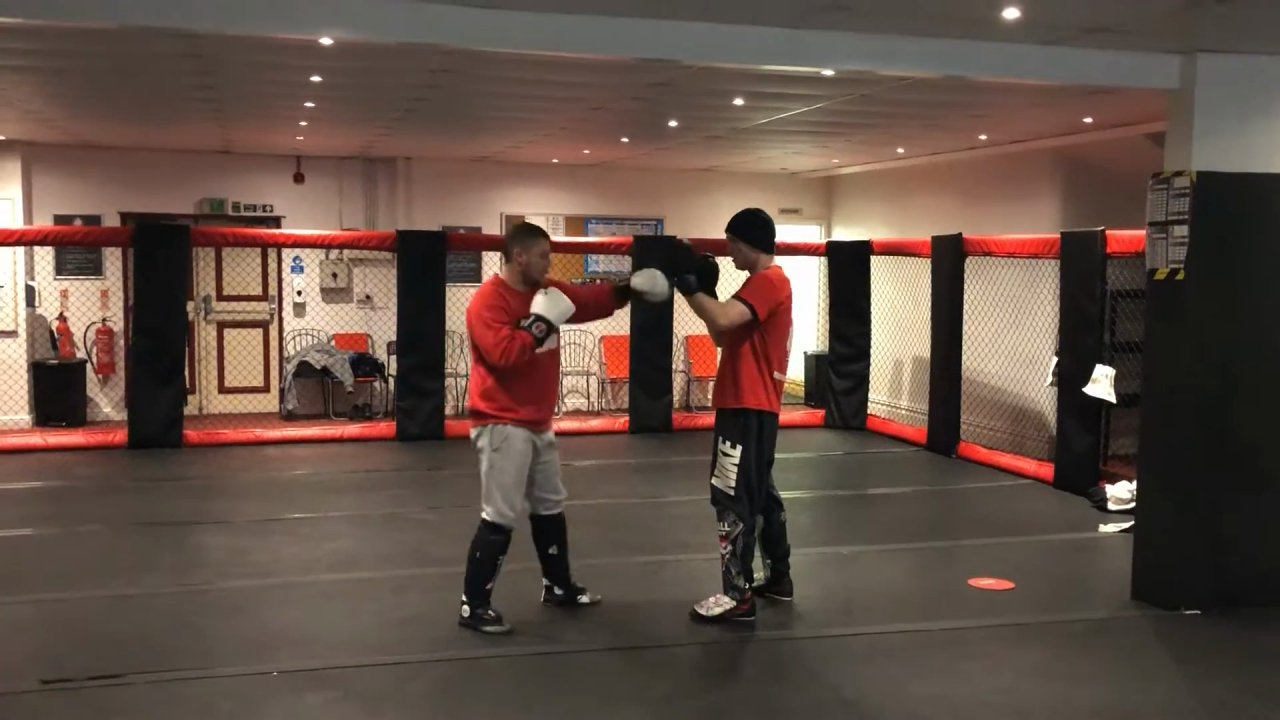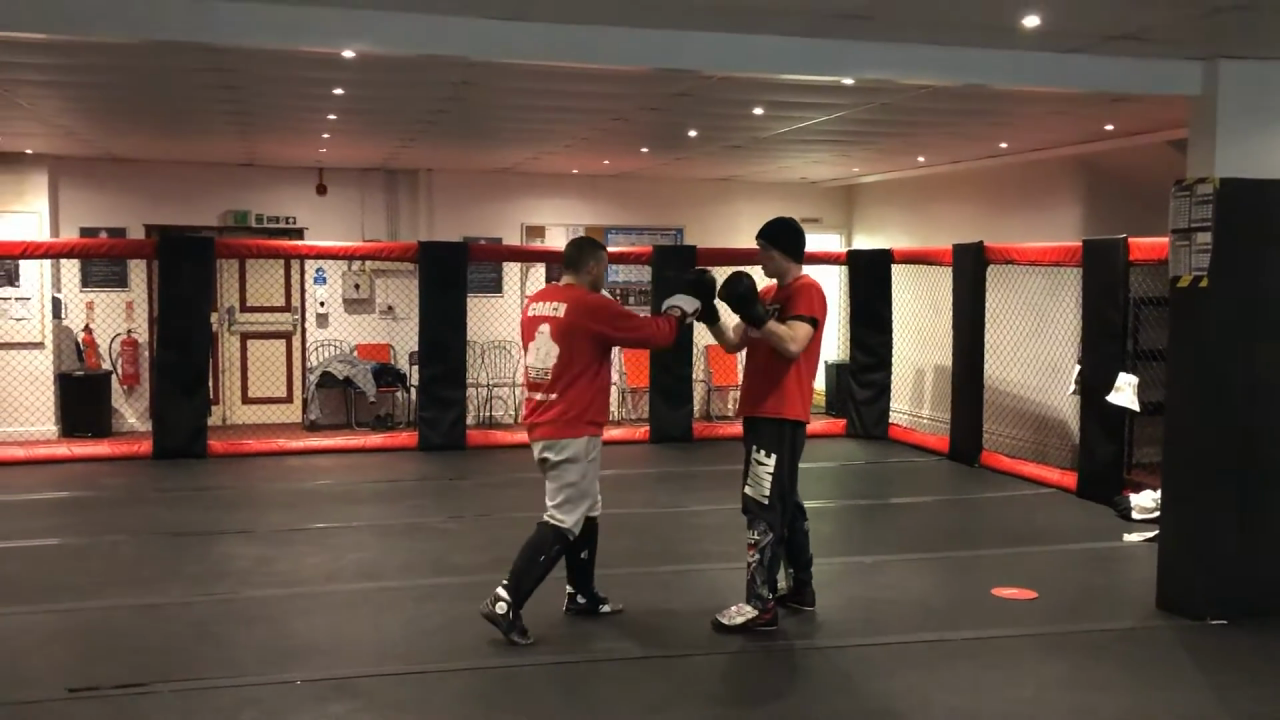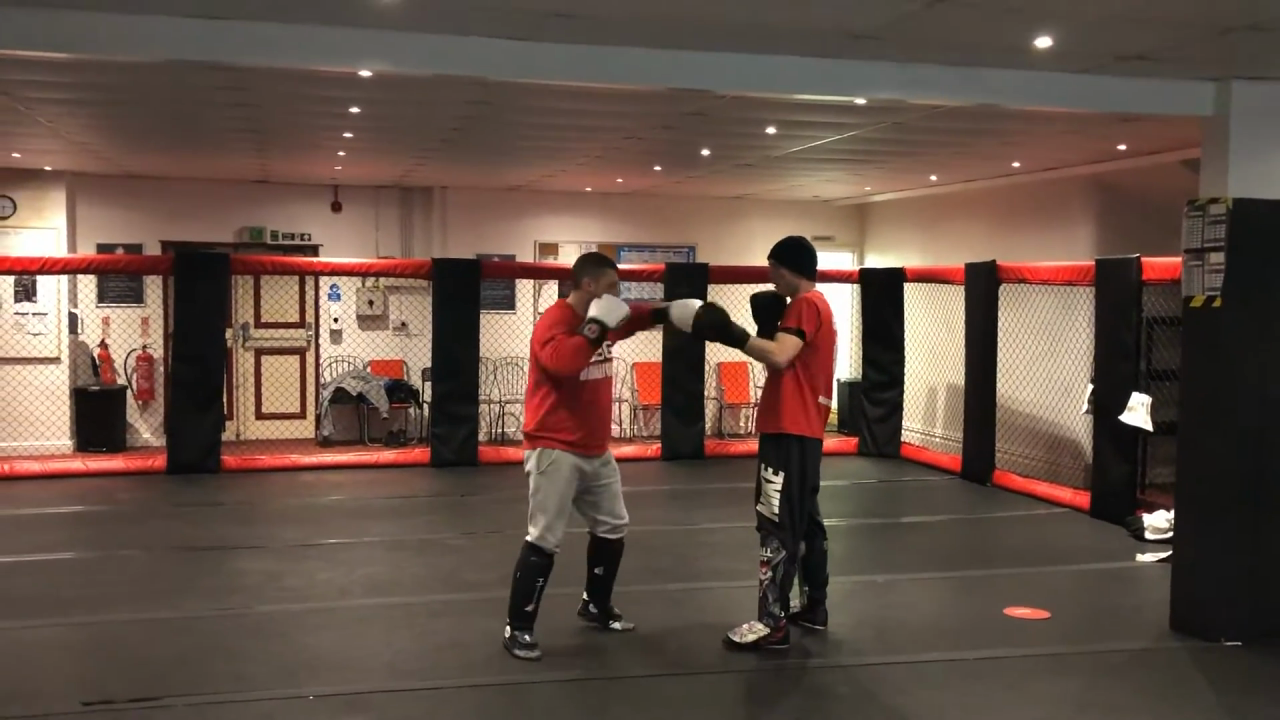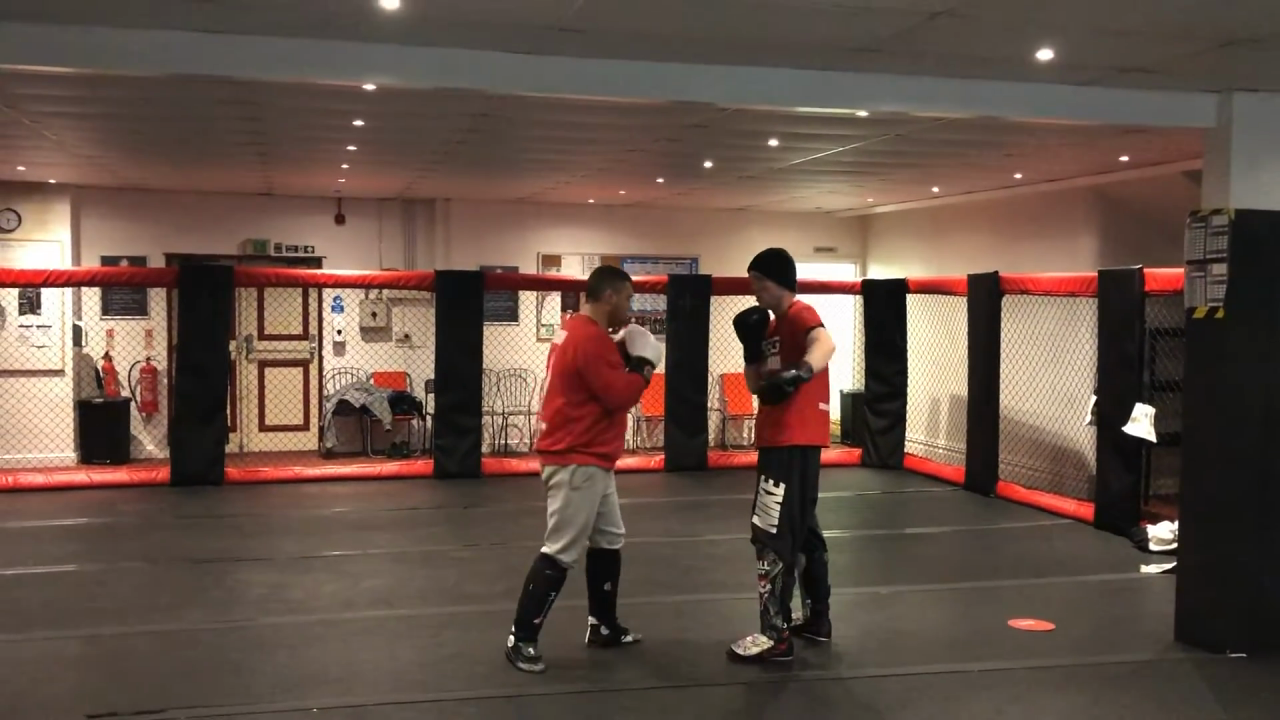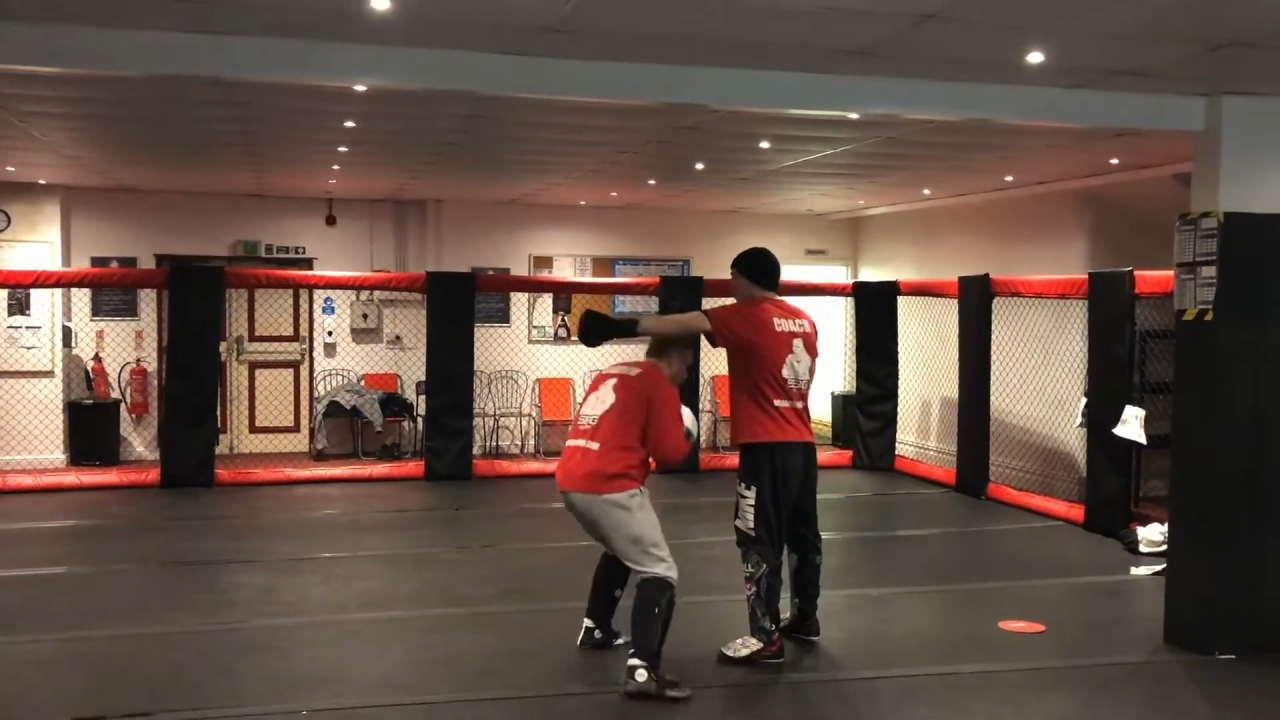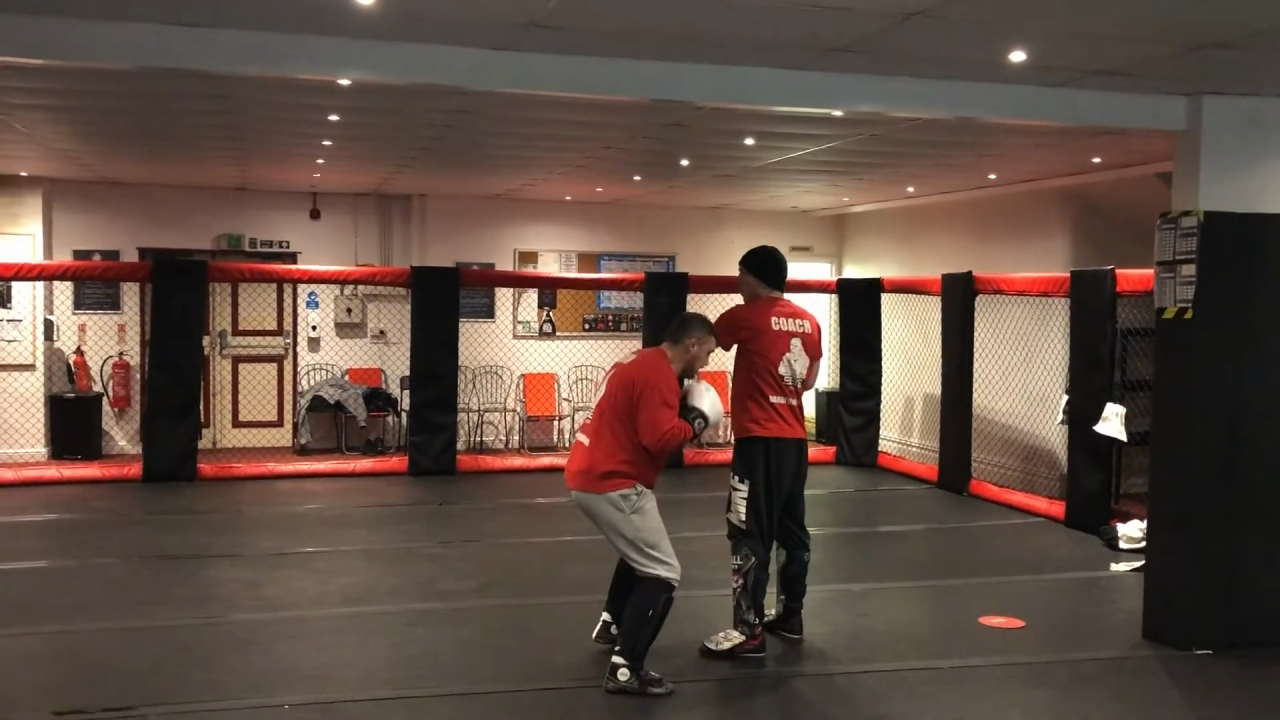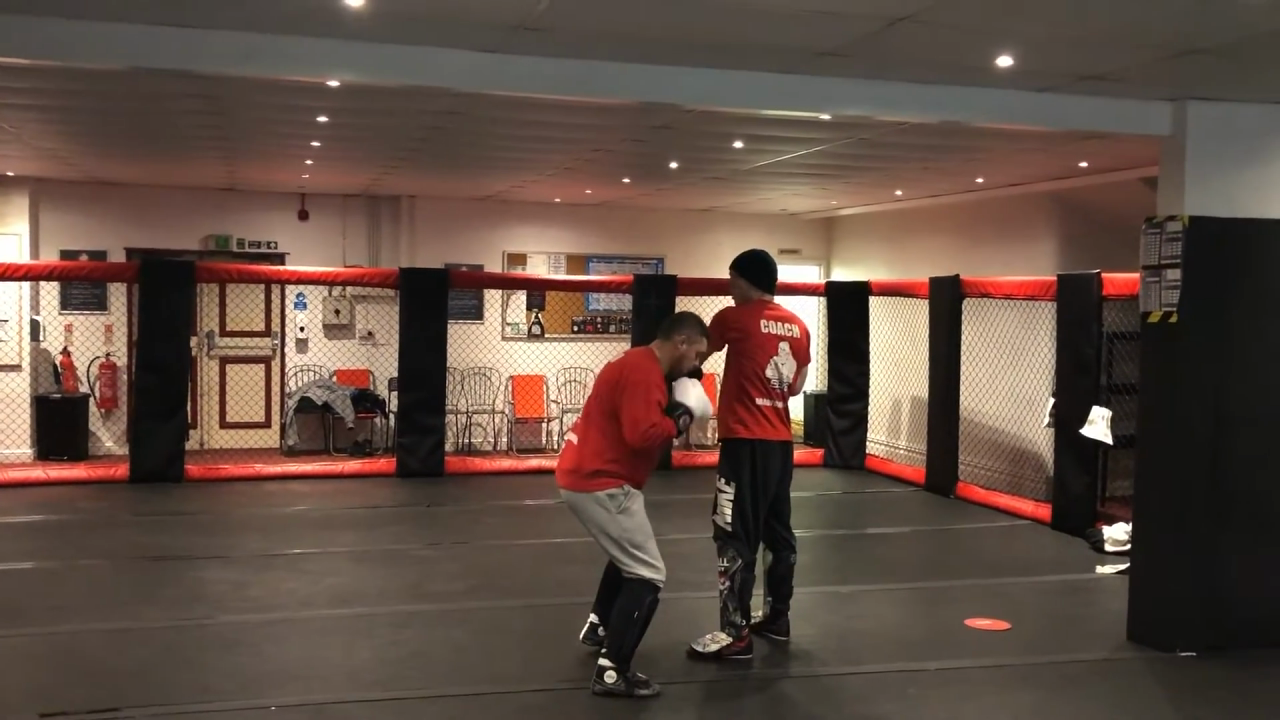
dt=0.7s
person 1, frame 1
left shoulder: (768, 282)
right shoulder: (758, 284)
left elbow: (721, 320)
right elbow: (723, 336)
left wrist: (688, 283)
right wrist: (704, 288)
left hip: (747, 407)
right hip: (753, 406)
left knee: (732, 496)
right knee: (760, 492)
left ankle: (738, 595)
right ankle: (778, 578)
person 1, frame 2
left shoulder: (807, 291)
right shoulder: (768, 294)
left elbow: (792, 344)
right elbow: (733, 343)
left wrist: (753, 311)
right wrist: (709, 314)
left hip: (781, 415)
right hip: (762, 412)
left knee: (763, 505)
right knee: (783, 501)
left ankle: (761, 604)
right ankle: (800, 587)
person 1, frame 3
left shoulder: (806, 305)
right shoulder: (813, 306)
left elbow: (779, 357)
left wrist: (730, 333)
right wrist: (766, 325)
left hip: (790, 431)
right hip: (802, 430)
left knee: (777, 524)
right knee: (804, 519)
left ankle: (772, 622)
right ankle: (814, 607)
person 1, frame 4
left shoulder: (799, 315)
right shoulder: (772, 325)
left elbow: (825, 344)
right elbow: (756, 385)
left wrist: (801, 372)
right wrist: (752, 347)
left hip: (793, 443)
right hip: (786, 441)
left knee: (772, 535)
right knee: (802, 530)
left ankle: (775, 634)
right ankle: (817, 617)
person 1, frame 5
left shoulder: (746, 317)
right shoulder: (804, 321)
left elbow: (681, 325)
left wrist: (620, 327)
left hip: (767, 445)
right hip: (802, 443)
left knee: (759, 539)
right knee: (803, 532)
left ankle: (766, 637)
right ankle: (805, 617)
person 1, frame 6
left shoulder: (745, 317)
right shoulder: (808, 321)
left hip: (760, 440)
right hip: (794, 439)
left knee: (749, 534)
right knee: (792, 529)
left ankle: (748, 630)
right ankle: (790, 615)
person 1, frame 7
left shoulder: (734, 318)
right shoulder: (797, 326)
left hip: (745, 442)
right hip: (780, 441)
left knee: (735, 536)
right knee: (777, 531)
left ankle: (735, 633)
right ankle: (777, 616)
person 2, frame 1
left shoulder: (545, 291)
right shoulder: (487, 301)
left elbow: (591, 300)
right elbow: (503, 354)
left wrist: (630, 287)
right wrist: (542, 322)
left hip: (537, 424)
right hip: (502, 425)
left knee: (550, 507)
right knee: (500, 517)
left ankle: (558, 586)
right ankle: (474, 604)
person 2, frame 2
left shoulder: (535, 302)
right shoulder: (591, 307)
right elbow: (653, 334)
right wrist: (678, 312)
left hip: (545, 426)
right hip: (574, 432)
left knee: (585, 513)
right knee: (562, 521)
left ankle: (581, 595)
right ankle: (506, 601)
person 2, frame 3
left shoulder: (601, 317)
right shoulder: (553, 321)
left elbow: (636, 316)
right elbow: (560, 363)
left wrist: (670, 312)
right wrist: (595, 327)
left hip: (596, 449)
right hip: (555, 450)
left knee: (612, 528)
right knee: (543, 540)
left ankle: (596, 606)
right ankle: (518, 627)
person 2, frame 4
left shoulder: (584, 332)
right shoulder: (590, 337)
right elbow: (619, 395)
left wrist: (623, 355)
right wrist: (644, 363)
left hip: (590, 461)
right hip: (576, 462)
left knee: (608, 542)
right knee: (561, 552)
left ankle: (603, 626)
right ankle: (522, 638)
person 2, frame 5
left shoulder: (612, 373)
right shoulder: (661, 386)
right elbow: (668, 451)
right wrist: (685, 434)
left hip: (571, 481)
right hip: (609, 488)
left knee: (621, 551)
right knee: (660, 574)
left ankle: (595, 629)
right ankle: (643, 671)
person 2, frame 6
left shoulder: (641, 362)
right shoulder: (658, 374)
right elbow: (660, 437)
left wrist: (680, 407)
right wrist: (697, 421)
left hip: (588, 474)
right hip: (611, 484)
left knee: (640, 552)
right knee: (662, 574)
left ankle: (611, 624)
right ankle: (625, 670)
person 2, frame 7
left shoulder: (637, 362)
right shoulder: (643, 371)
right elbow: (643, 434)
left wrist: (673, 408)
right wrist: (683, 418)
left hip: (582, 475)
right hip: (600, 483)
left knee: (627, 554)
right knee: (647, 575)
left ankle: (598, 625)
right ankle: (611, 672)
